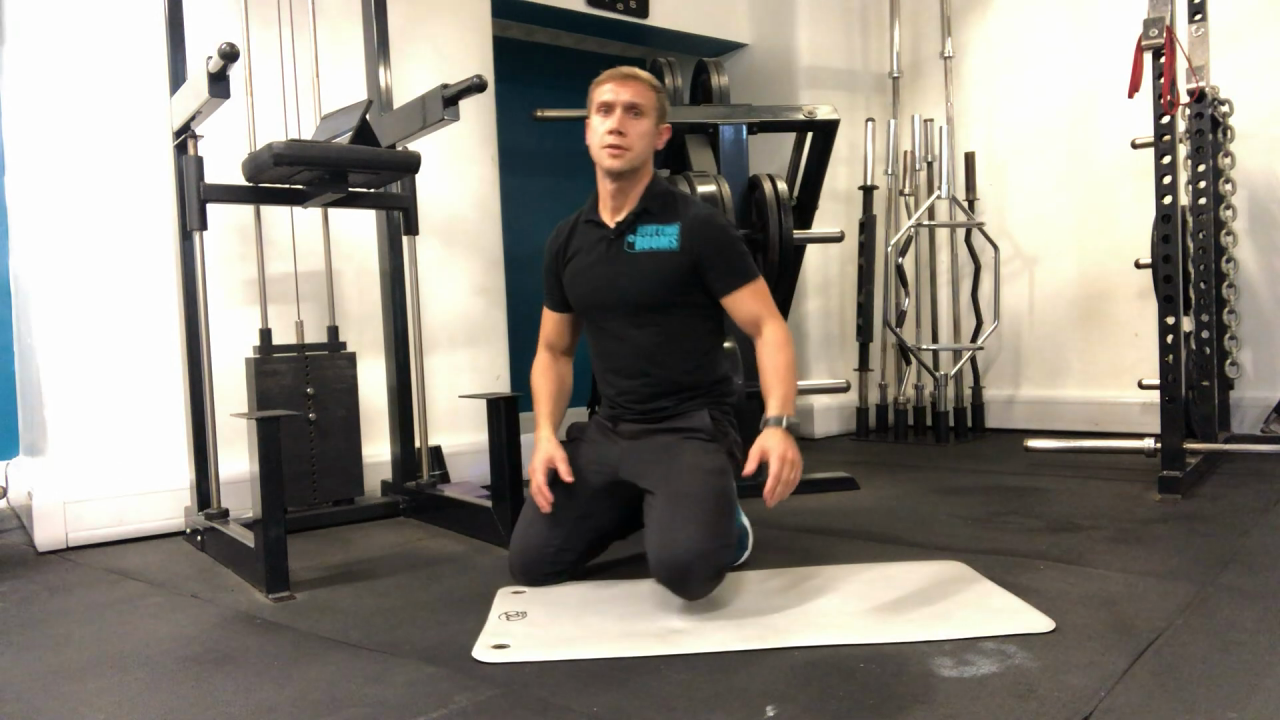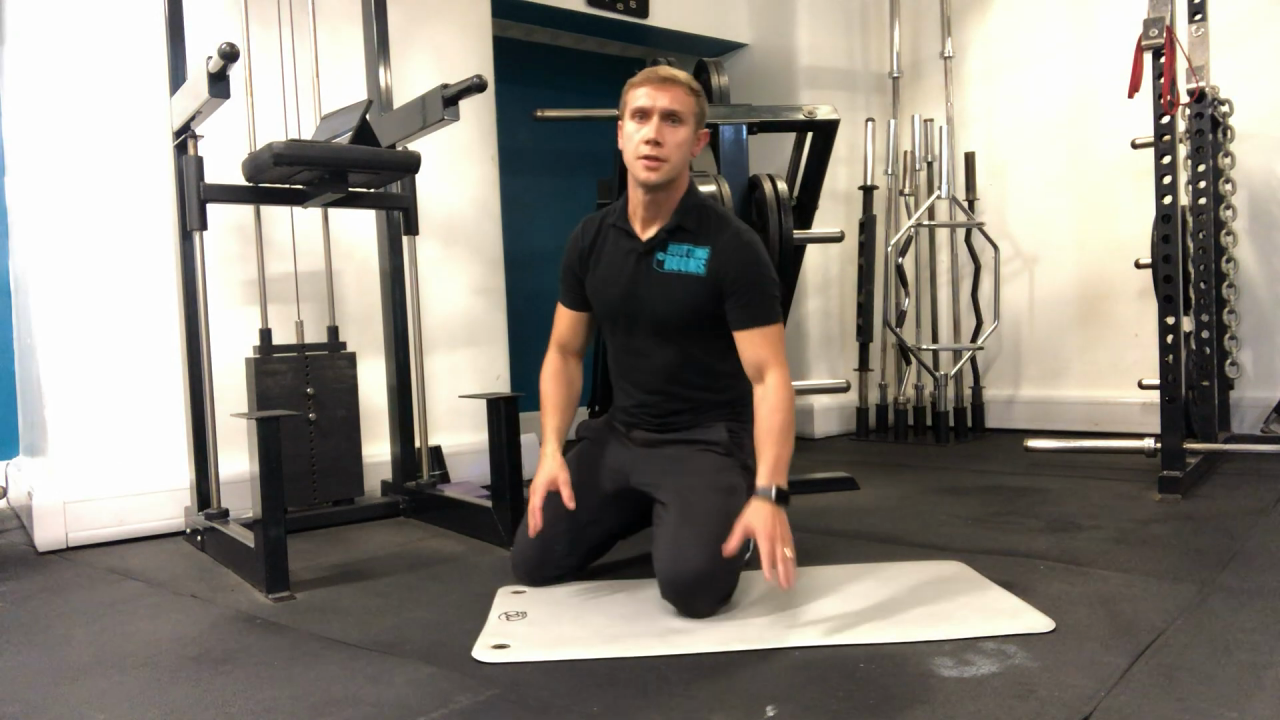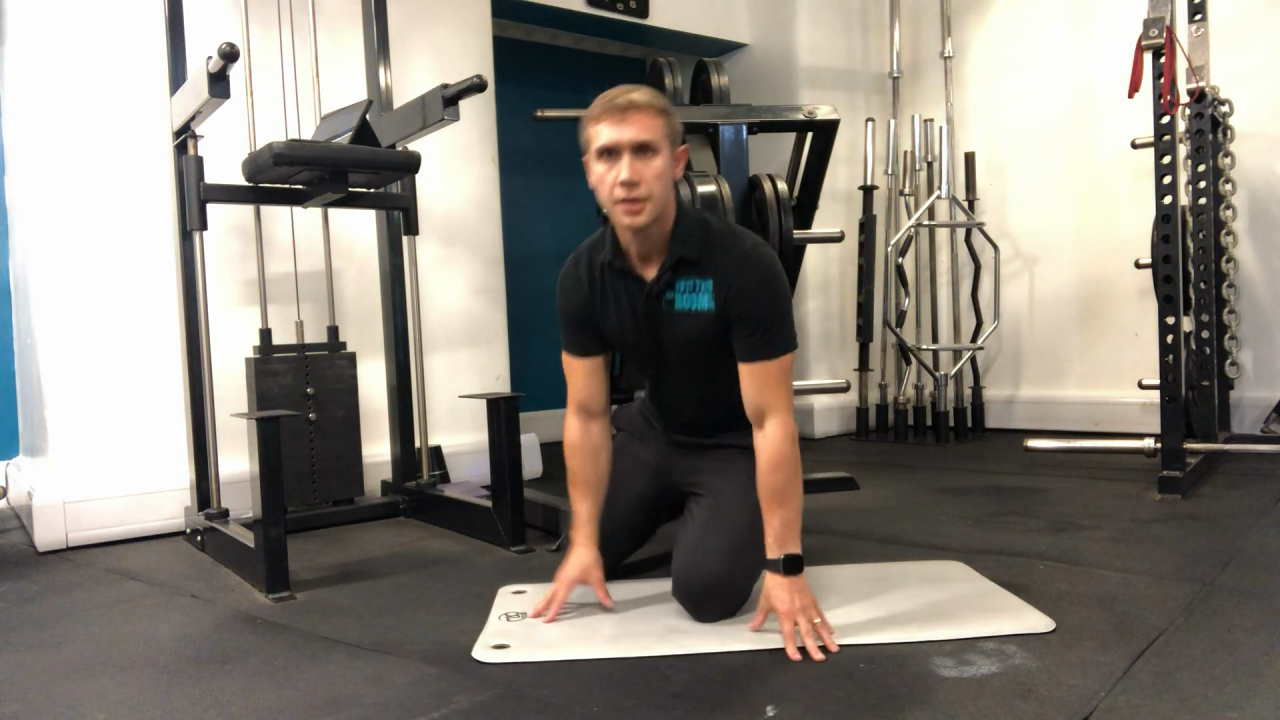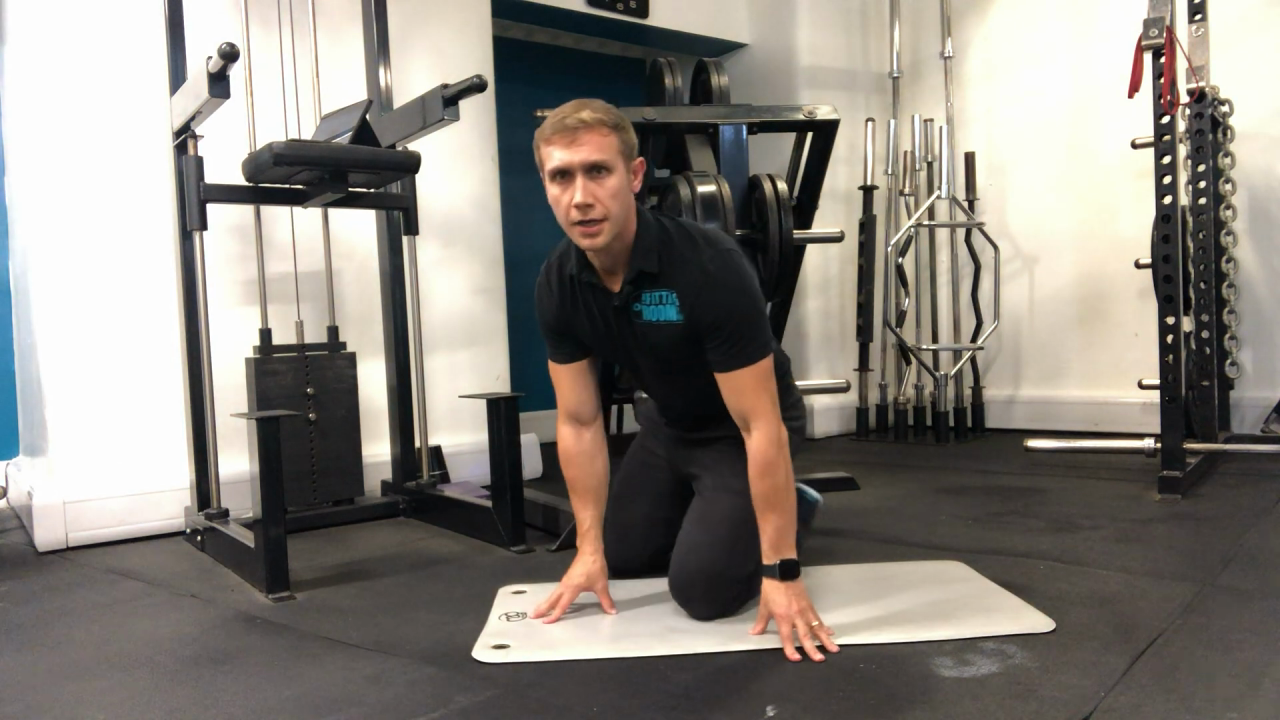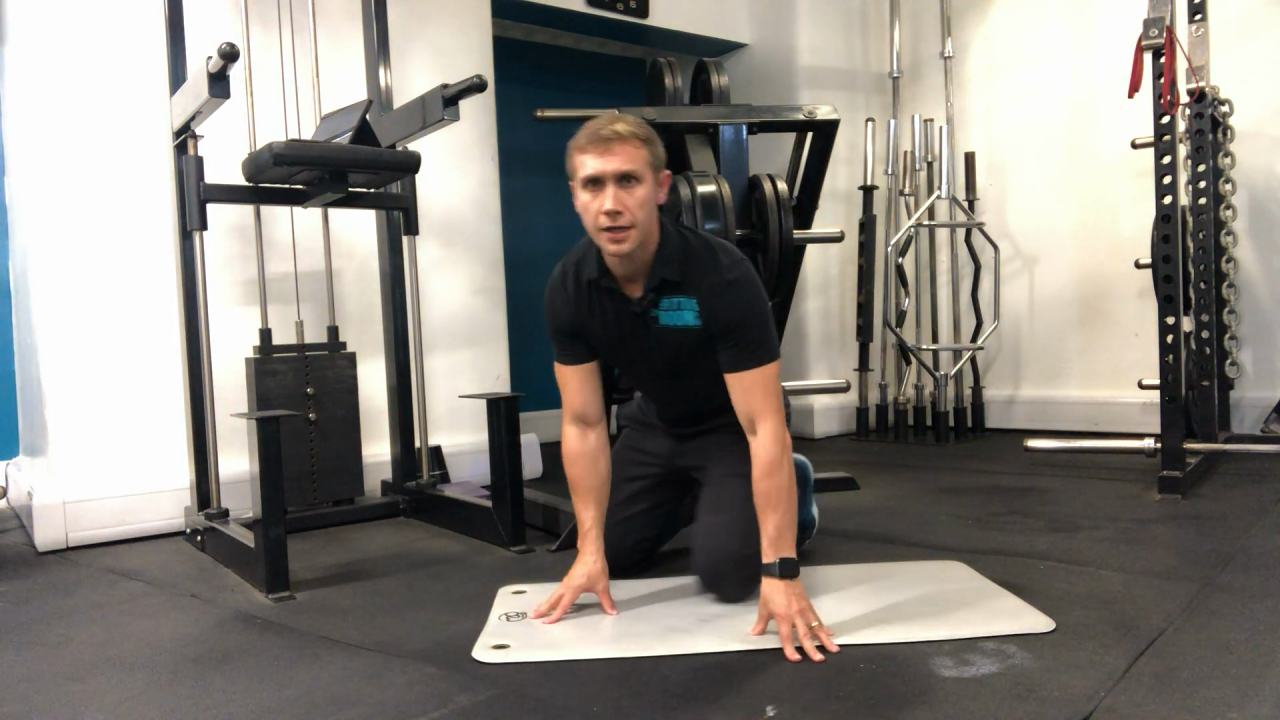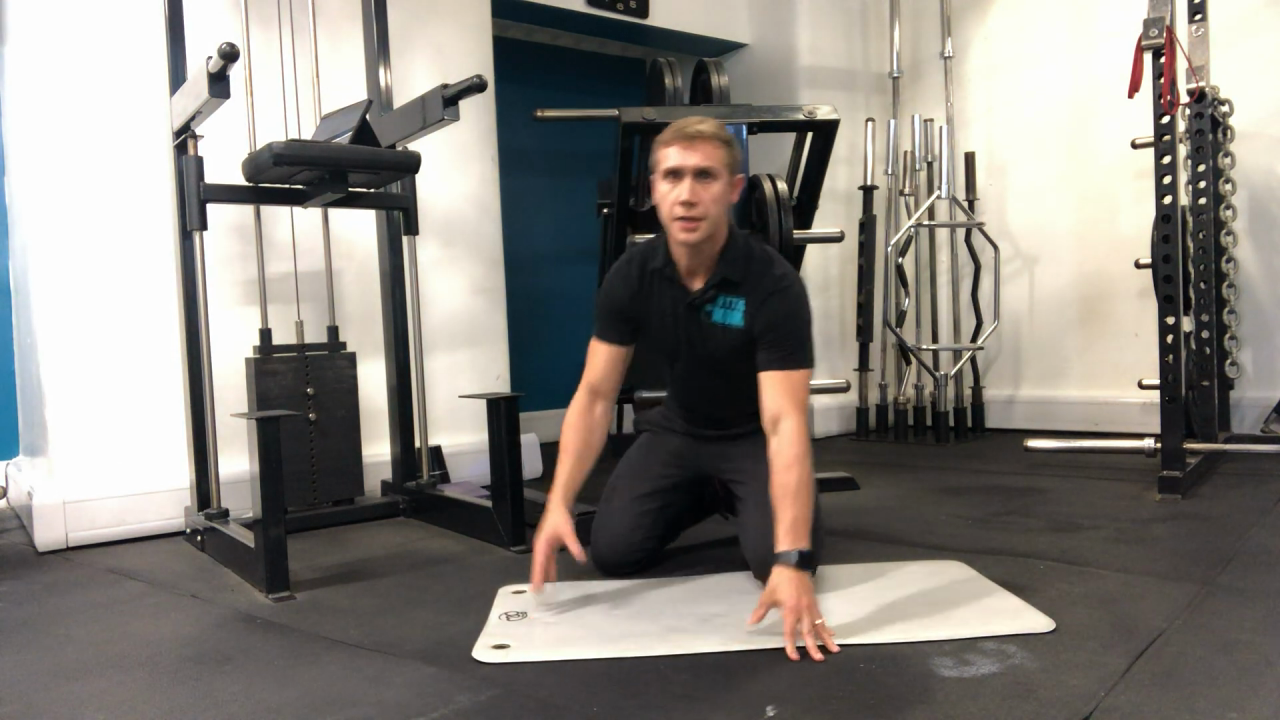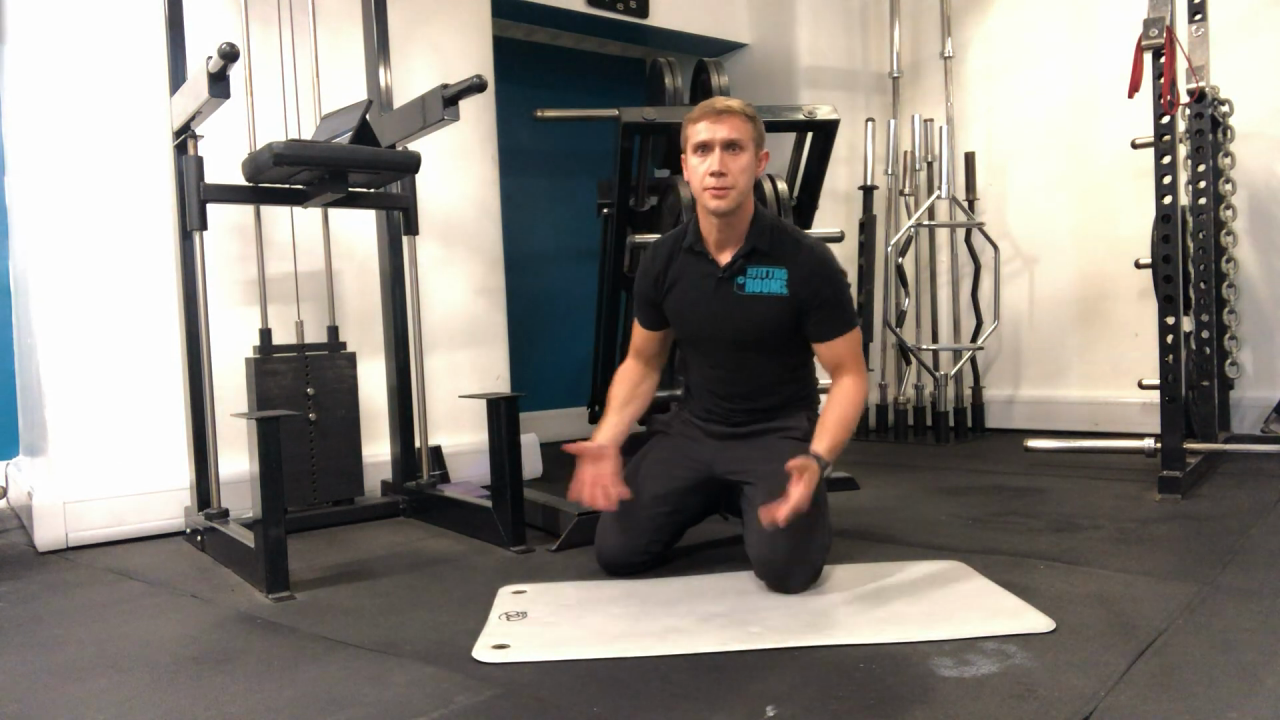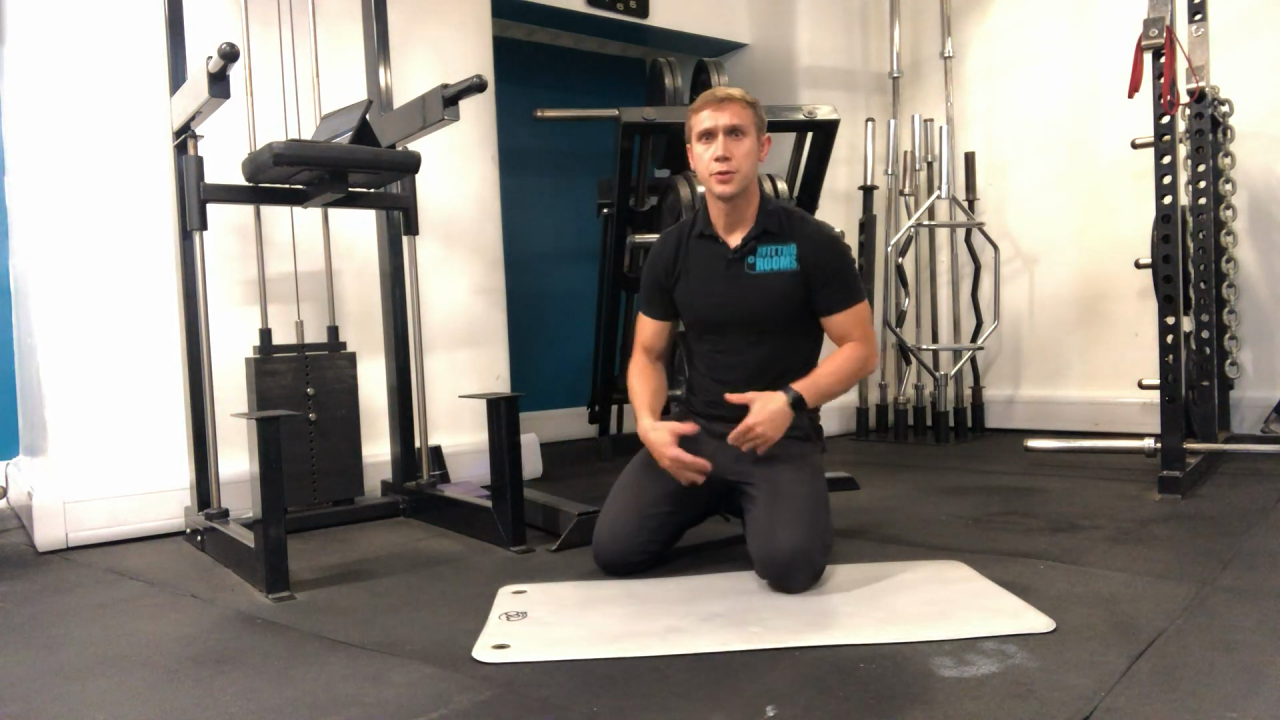
dt=0.3s
person 1, frame 1
left shoulder: (697, 227)
right shoulder: (566, 242)
left elbow: (768, 329)
right elbow: (553, 352)
left wrist: (778, 426)
right wrist: (547, 435)
left hip: (688, 430)
right hip: (608, 432)
left knee: (686, 567)
right knee: (532, 562)
left ankle: (720, 511)
right ankle: (639, 509)
person 1, frame 2
left shoulder: (733, 247)
right shoulder: (589, 239)
left elbow: (770, 377)
right elbow: (565, 353)
left wrist: (769, 496)
right wrist: (551, 452)
left hip: (705, 440)
right hip: (619, 436)
left knee: (693, 584)
right knee: (534, 563)
left ankle: (720, 518)
right ankle: (644, 511)
person 1, frame 3
left shoulder: (743, 264)
right shoulder: (580, 277)
left elbow: (773, 422)
right elbow: (587, 415)
left wrist: (784, 565)
right wrist: (583, 539)
left hip: (736, 445)
right hip: (654, 434)
left knee: (705, 590)
right knee: (587, 571)
left ankle: (739, 519)
right ankle: (682, 506)
person 1, frame 4
left shoulder: (709, 268)
right shoulder: (556, 285)
left elbow: (760, 427)
right elbow: (579, 423)
left wrist: (782, 572)
right wrist: (589, 550)
left hip: (740, 433)
right hip: (669, 426)
left knee: (702, 588)
right knee: (621, 559)
left ankle: (788, 507)
right ankle: (701, 508)
person 1, frame 5
left shoulder: (722, 277)
right shoulder: (568, 287)
left elbow: (762, 426)
right elbow: (583, 423)
left wrist: (778, 570)
right wrist: (590, 549)
left hip: (729, 428)
right hip: (654, 426)
left knee: (733, 572)
right knee: (614, 554)
left ankle: (791, 488)
right ankle: (695, 495)
person 1, frame 6
left shoulder: (774, 286)
right shoulder: (630, 276)
left elbow: (785, 424)
right elbow: (595, 396)
left wrist: (793, 562)
right wrist: (559, 504)
left hip: (755, 436)
right hip: (680, 429)
left knee: (773, 560)
right knee: (613, 551)
left ankle: (742, 498)
right ankle: (707, 493)
person 1, frame 7
left shoulder: (806, 263)
right shoulder: (663, 260)
left elbow: (849, 377)
right elbow: (642, 363)
left wrist: (816, 460)
right wrist: (606, 438)
left hip: (776, 437)
right hip: (693, 432)
left knee: (786, 566)
right knee: (618, 551)
left ankle: (786, 503)
right ankle: (711, 498)
person 1, frame 8
left shoulder: (813, 243)
right shoulder: (671, 250)
left elbow: (860, 350)
right elbow: (647, 355)
left wrist: (792, 400)
right wrist: (649, 423)
left hip: (782, 434)
right hip: (696, 431)
left knee: (789, 564)
right knee: (615, 551)
left ankle: (756, 504)
right ankle: (716, 498)
